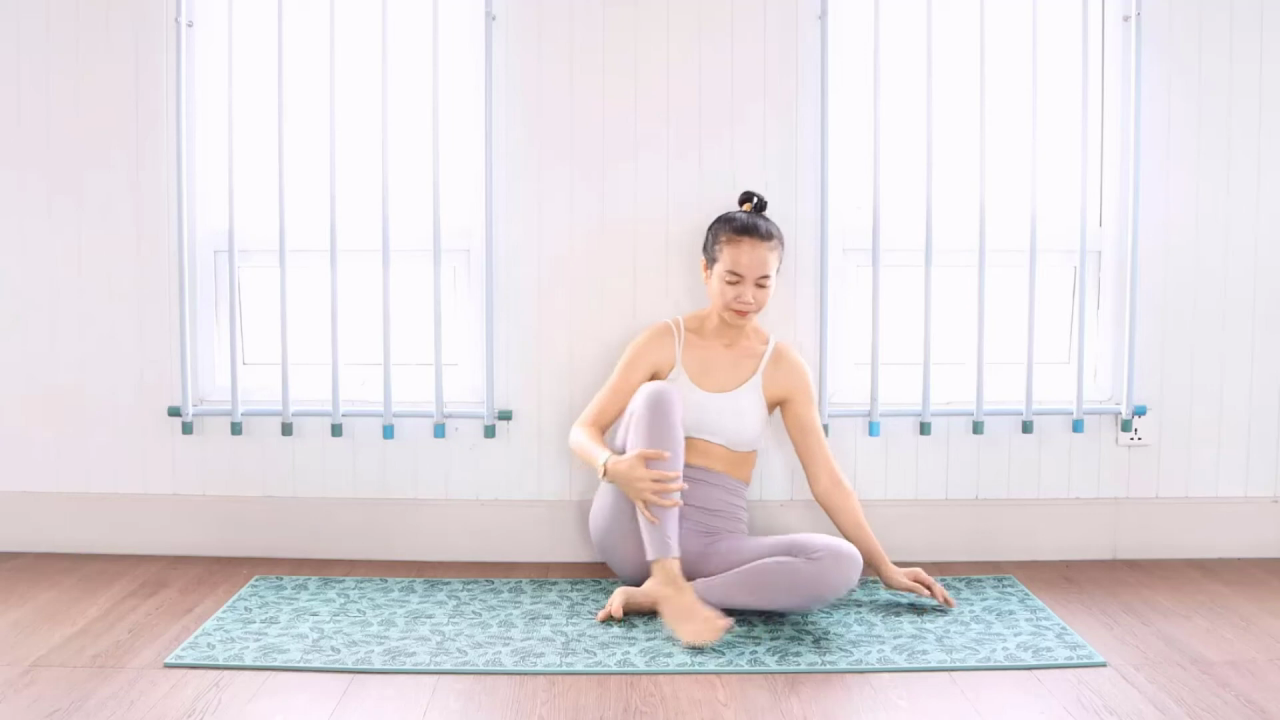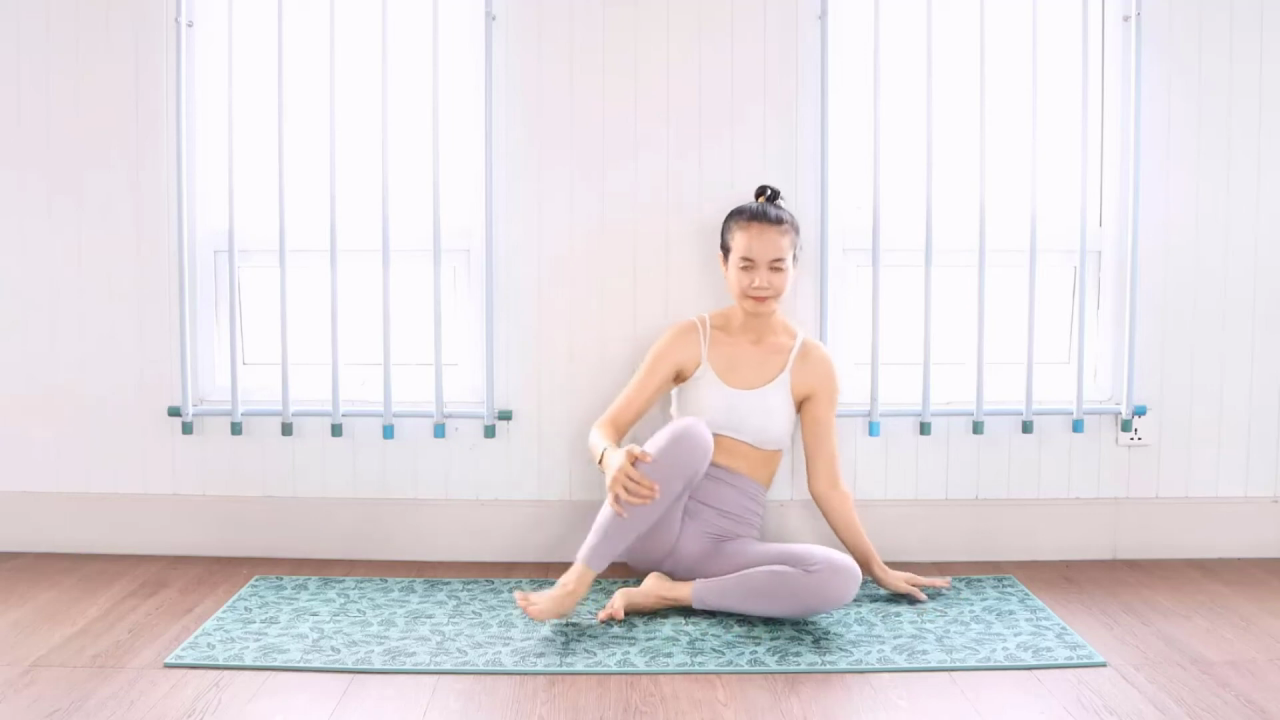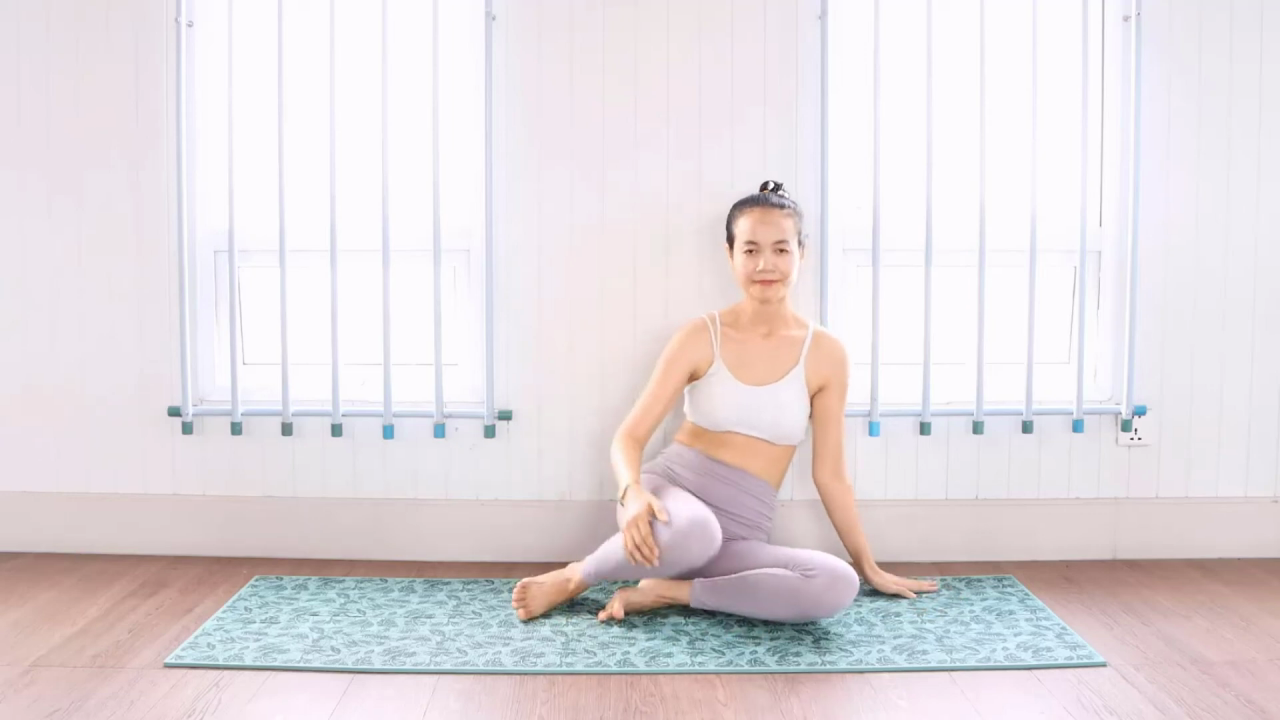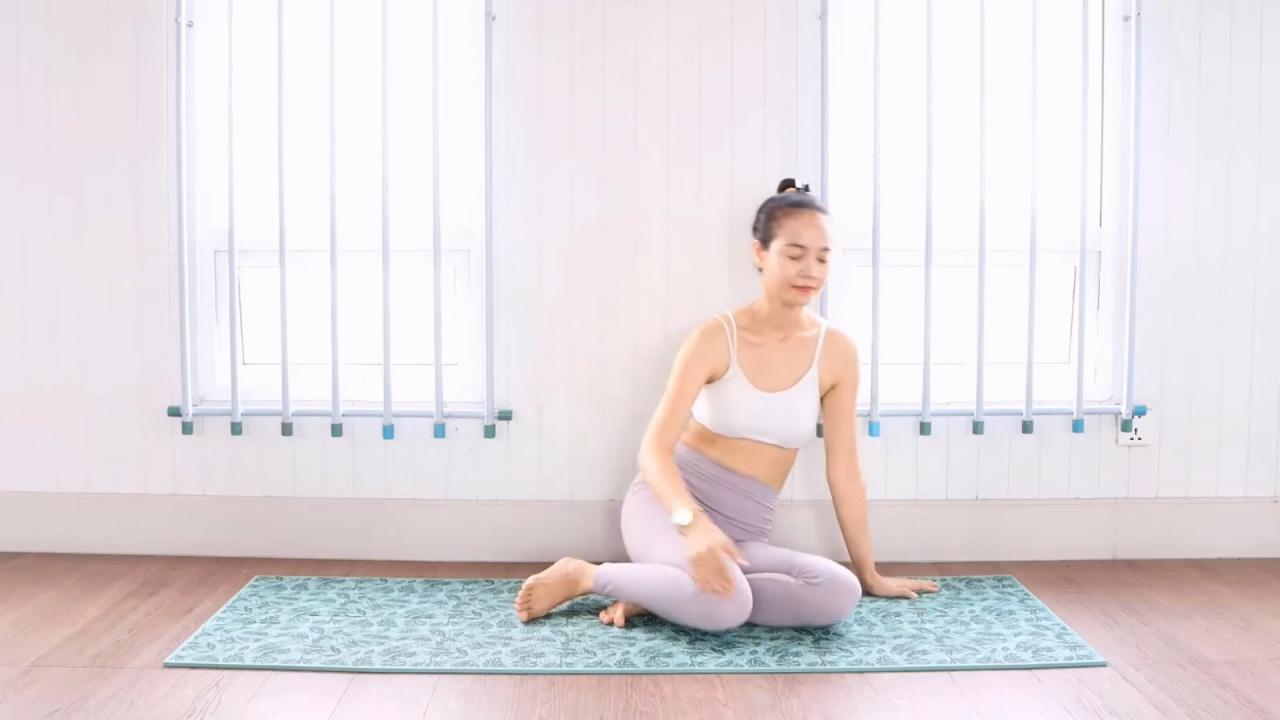
dt=0.3s
person 1, frame 1
left shoulder: (784, 368)
right shoulder: (661, 342)
left elbow: (827, 481)
right elbow: (583, 430)
left wrist: (885, 568)
right wrist: (615, 466)
left hip: (714, 541)
right hip: (635, 525)
left knee: (843, 564)
right knee: (657, 398)
left ankle: (665, 591)
right ankle: (674, 589)
person 1, frame 2
left shoulder: (812, 364)
right shoulder: (689, 341)
left elbow: (828, 485)
right elbow: (605, 426)
left wrist: (877, 568)
right wrist: (611, 456)
left hip: (724, 545)
right hip: (661, 519)
left knee: (840, 578)
right knee: (690, 434)
left ankle: (670, 592)
right ankle: (576, 582)
person 1, frame 3
left shoulder: (826, 354)
right shoulder: (701, 337)
left elbow: (830, 474)
right elbow: (628, 437)
left wrist: (869, 569)
right wrist: (633, 492)
left hip: (739, 538)
right hip: (671, 498)
left knee: (838, 586)
right knee: (694, 531)
left ankle: (664, 591)
right ankle: (574, 577)
person 1, frame 4
left shoulder: (836, 352)
right shoulder: (715, 338)
left elbow: (844, 472)
right elbow: (655, 448)
left wrist: (868, 574)
right wrist: (694, 524)
left hip: (743, 535)
right hip: (671, 508)
left knee: (839, 593)
right knee: (724, 603)
left ankle: (666, 588)
right ankle: (584, 575)
